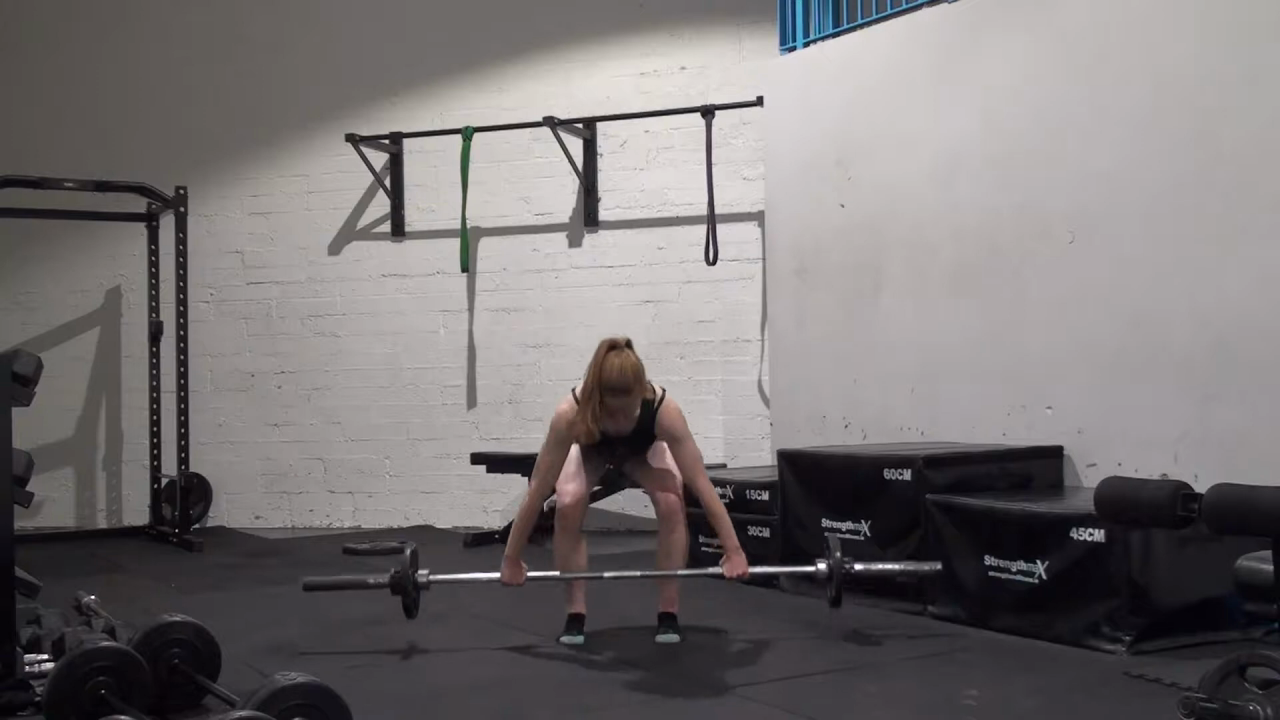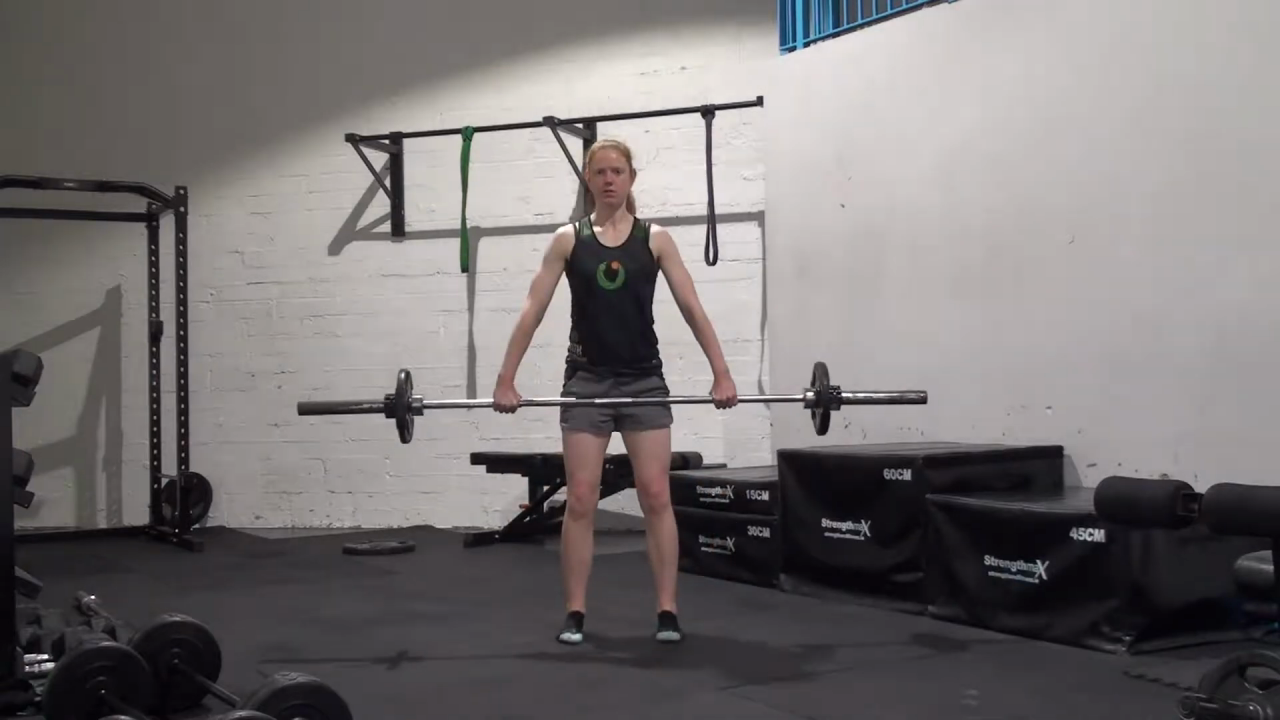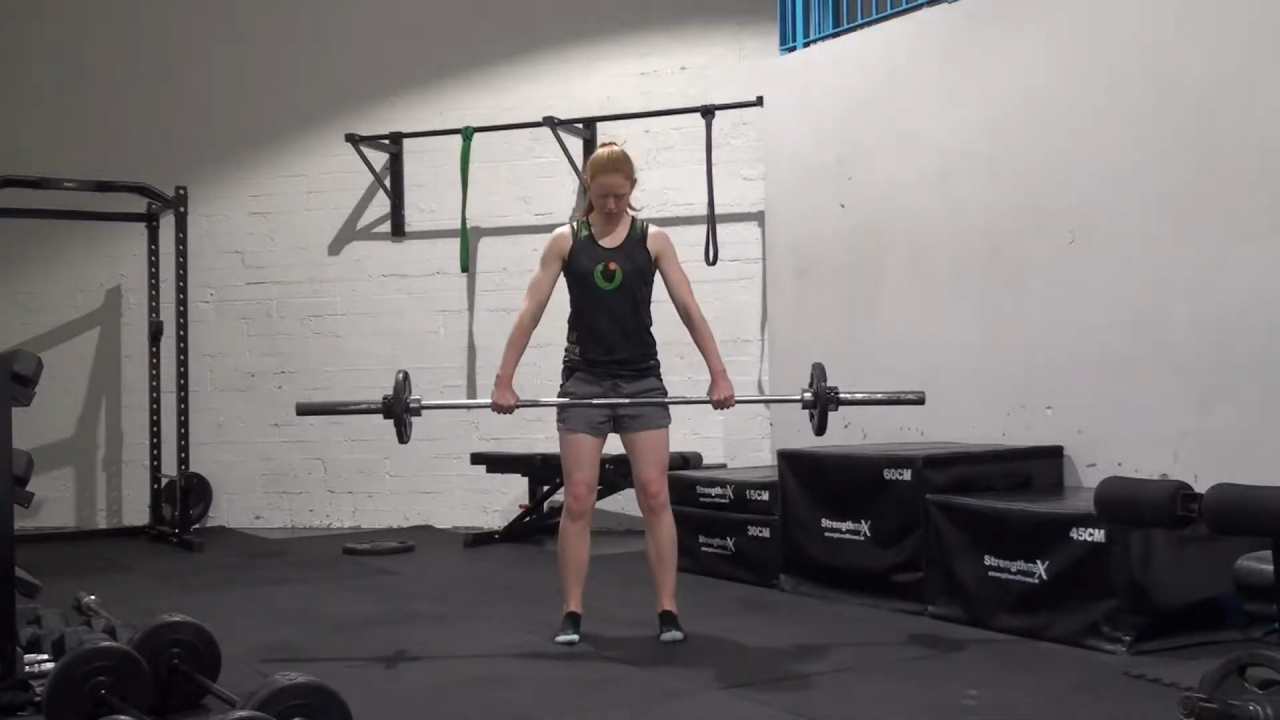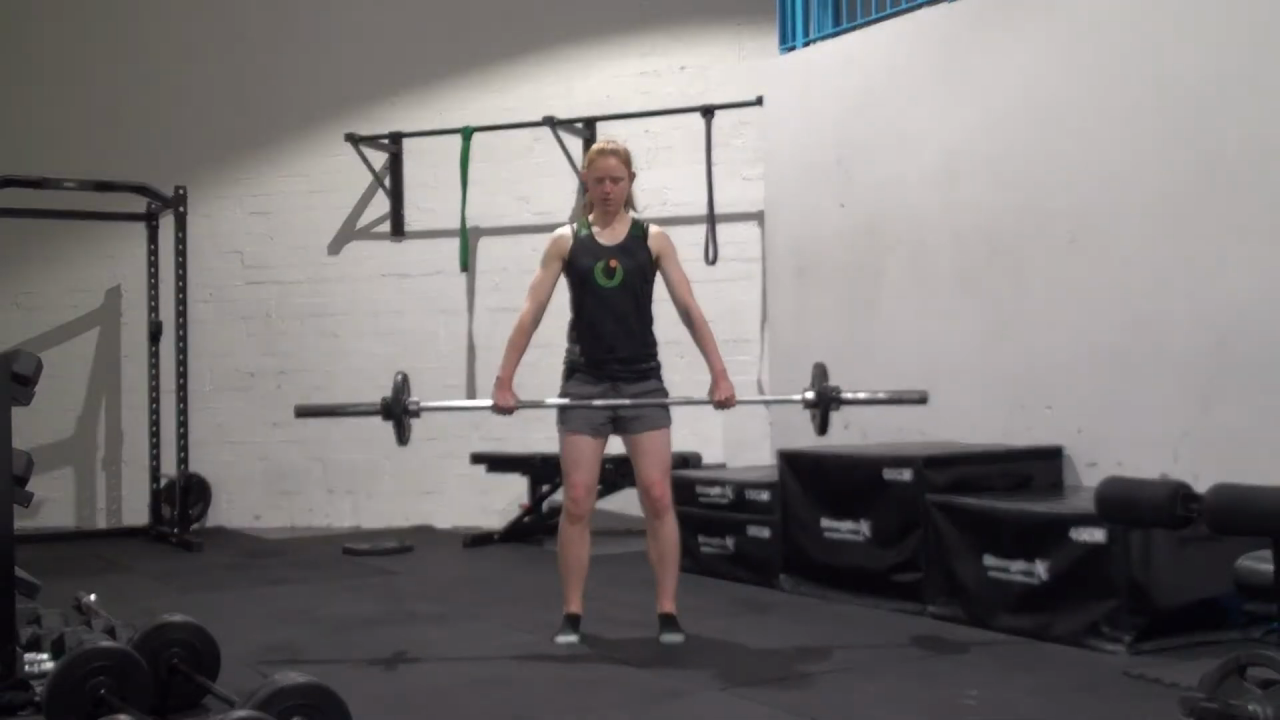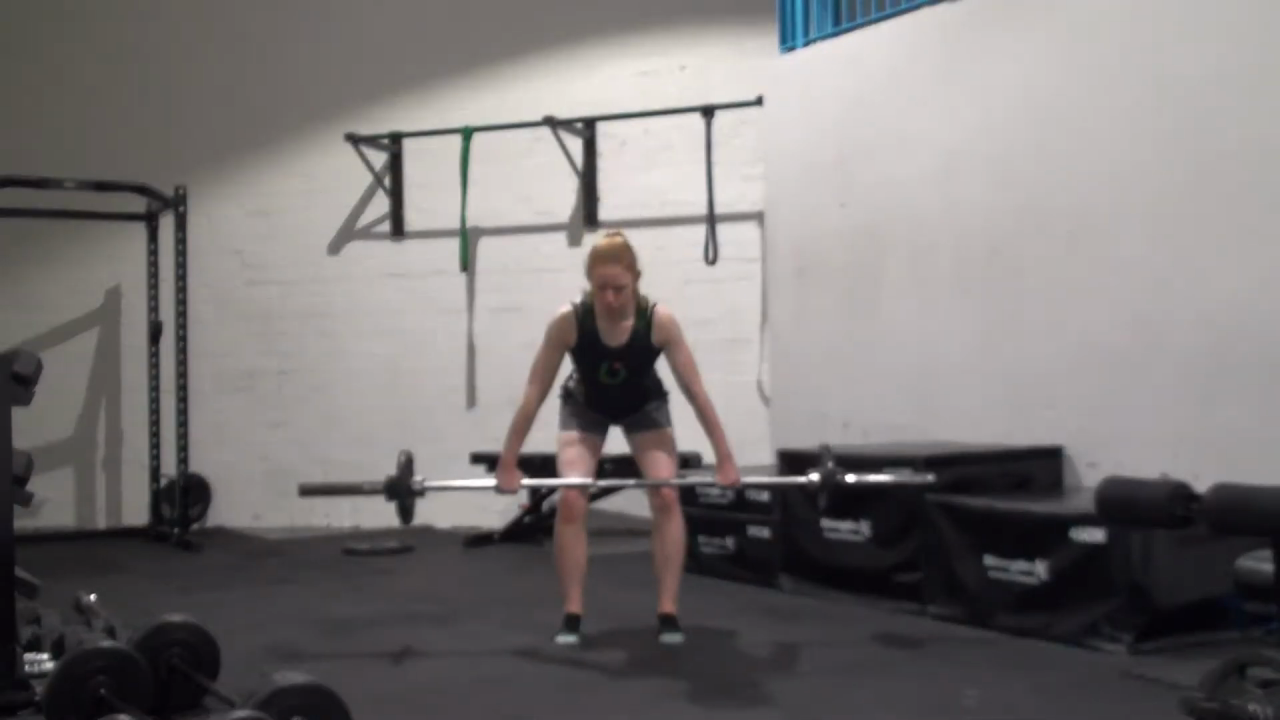
dt=1s
person 1, frame 1
left shoulder: (664, 410)
right shoulder: (571, 414)
left elbow: (700, 484)
right elbow: (538, 490)
left wrist: (733, 550)
right wrist: (512, 558)
left hip: (646, 444)
right hip: (590, 446)
left knee: (671, 504)
right knee: (568, 506)
left ankle: (668, 614)
right ankle: (575, 614)
person 1, frame 2
left shoulder: (655, 238)
right shoulder: (568, 239)
left elbow: (692, 308)
right elbow: (533, 311)
left wrist: (721, 373)
right wrist: (506, 379)
left hip: (643, 379)
right hip: (586, 380)
left knee: (656, 496)
right knee: (580, 499)
left ankle: (668, 611)
right ankle: (575, 614)
person 1, frame 3
left shoulder: (653, 240)
right shoulder: (565, 240)
left elbow: (689, 309)
right elbow: (530, 312)
left wrist: (719, 374)
right wrist: (504, 379)
left hip: (641, 380)
right hip: (583, 380)
left knee: (655, 496)
right knee: (577, 499)
left ankle: (668, 610)
right ankle: (572, 613)
person 1, frame 4
left shoulder: (653, 238)
right shoulder: (566, 240)
left elbow: (689, 308)
right elbow: (531, 312)
left wrist: (719, 373)
right wrist: (504, 379)
left hip: (642, 381)
right hip: (584, 382)
left knee: (658, 499)
right knee: (577, 502)
left ankle: (668, 613)
right ankle: (572, 615)
person 1, frame 5
left shoulder: (660, 321)
right shoulder: (567, 321)
left elbow: (695, 391)
right elbow: (534, 393)
left wrist: (724, 458)
right wrist: (508, 462)
left hip: (644, 406)
right hip: (585, 407)
left knee: (667, 496)
right knee: (571, 501)
left ankle: (668, 613)
right ankle: (572, 615)
